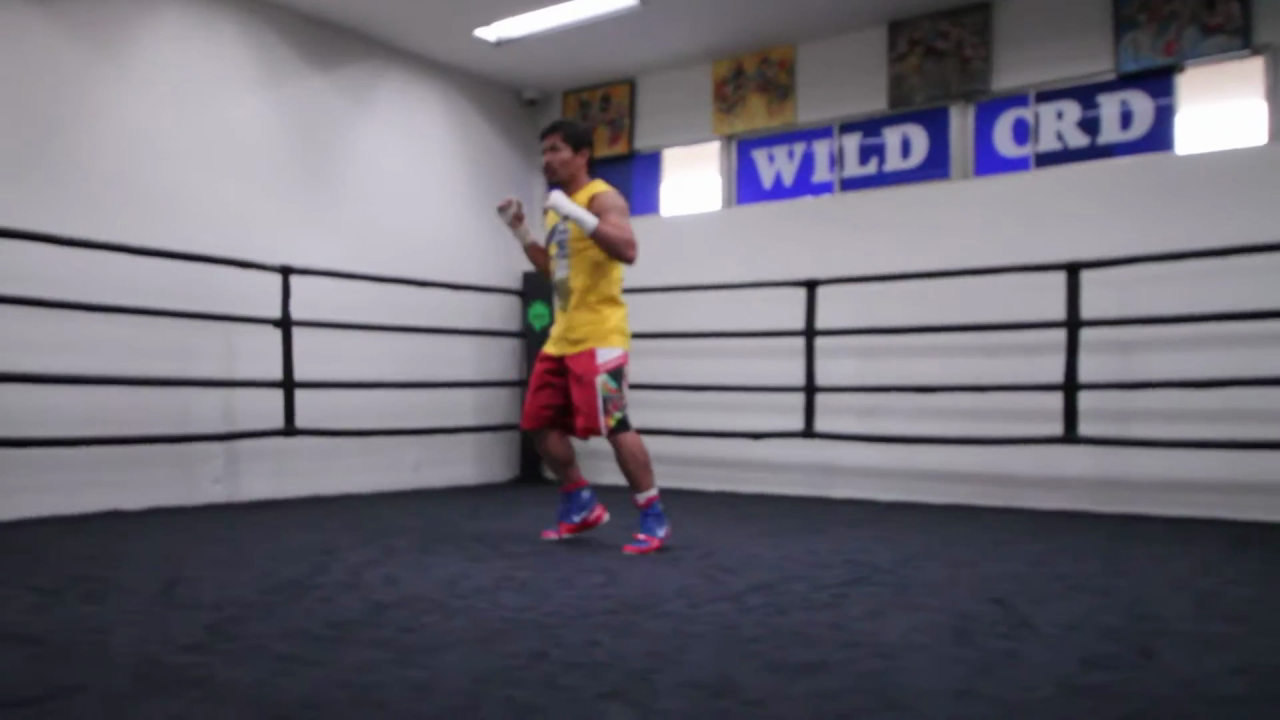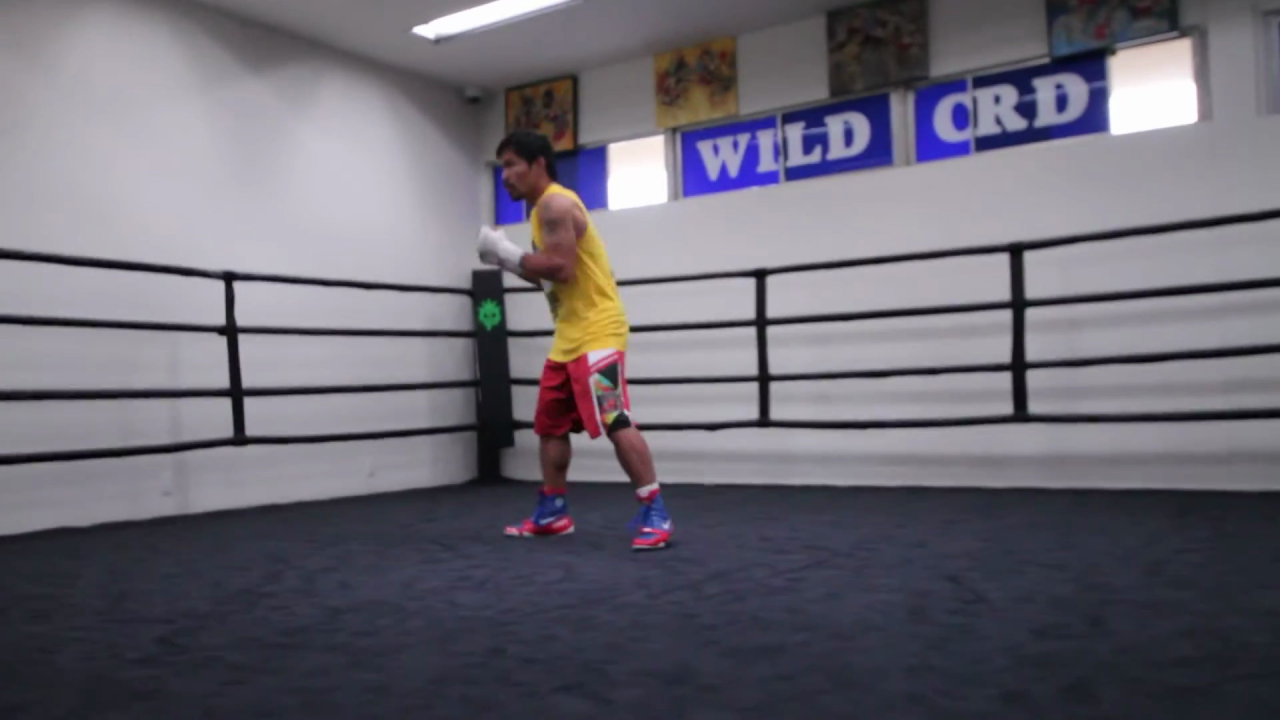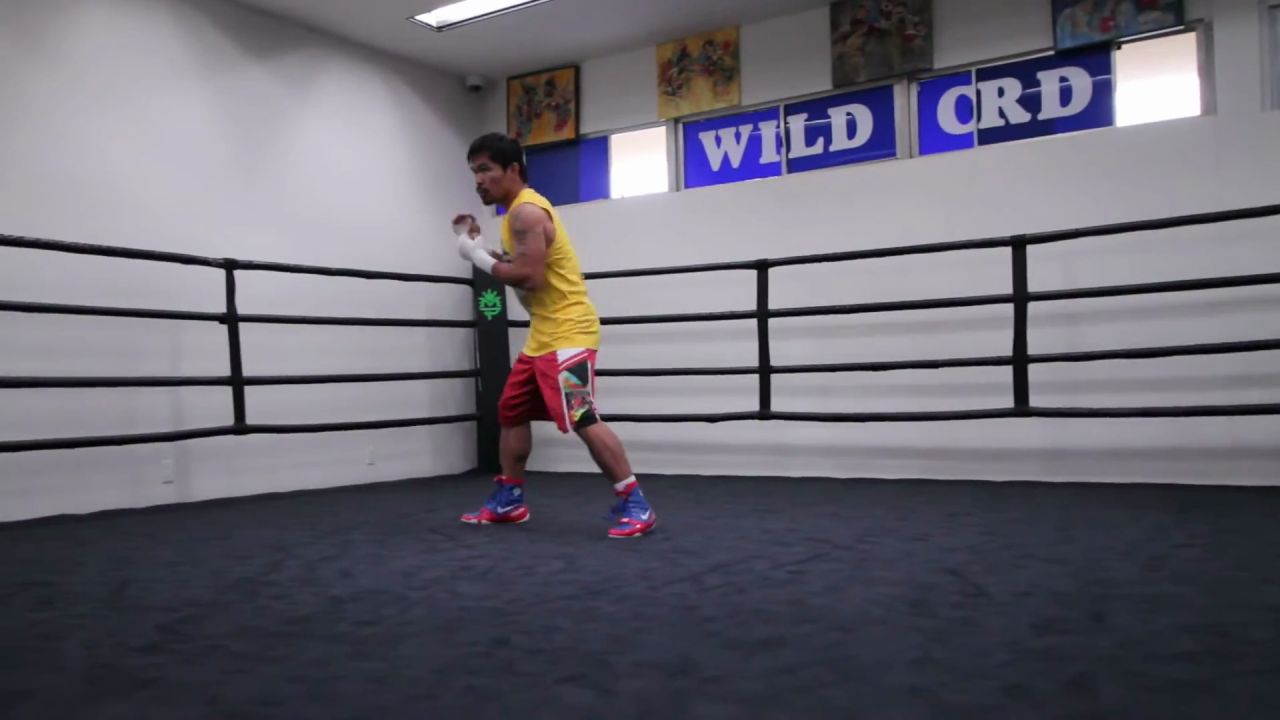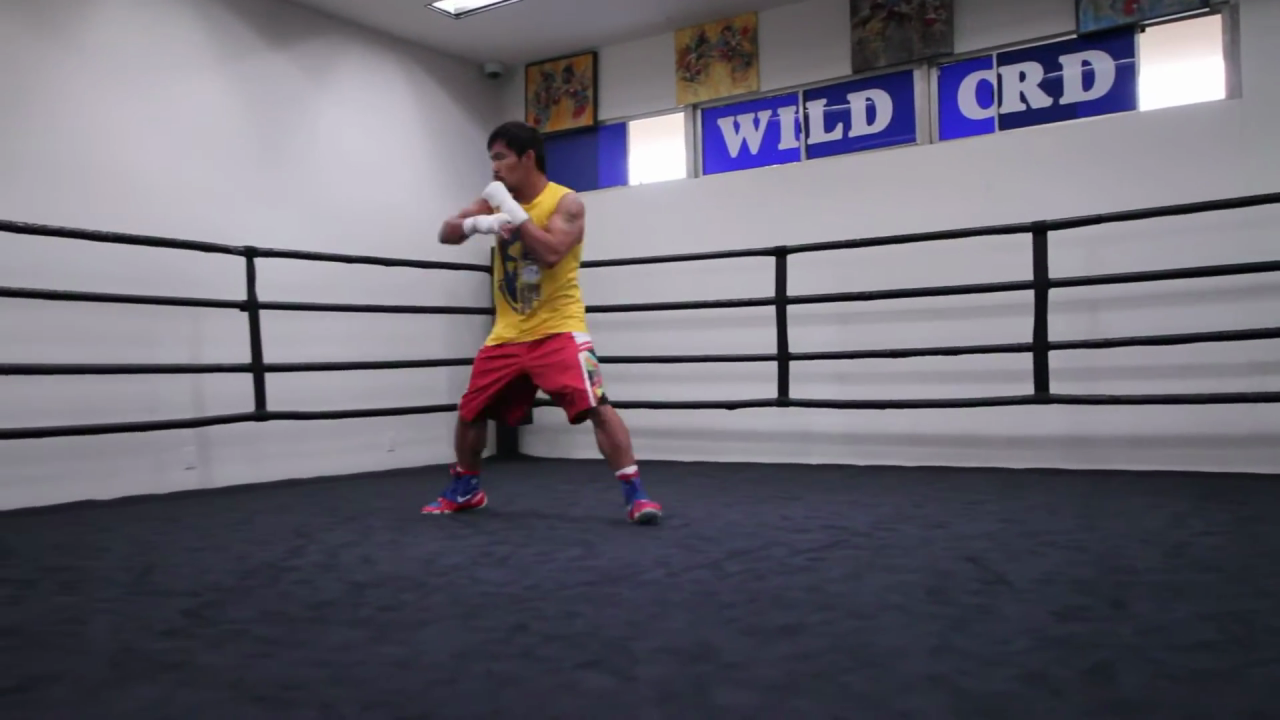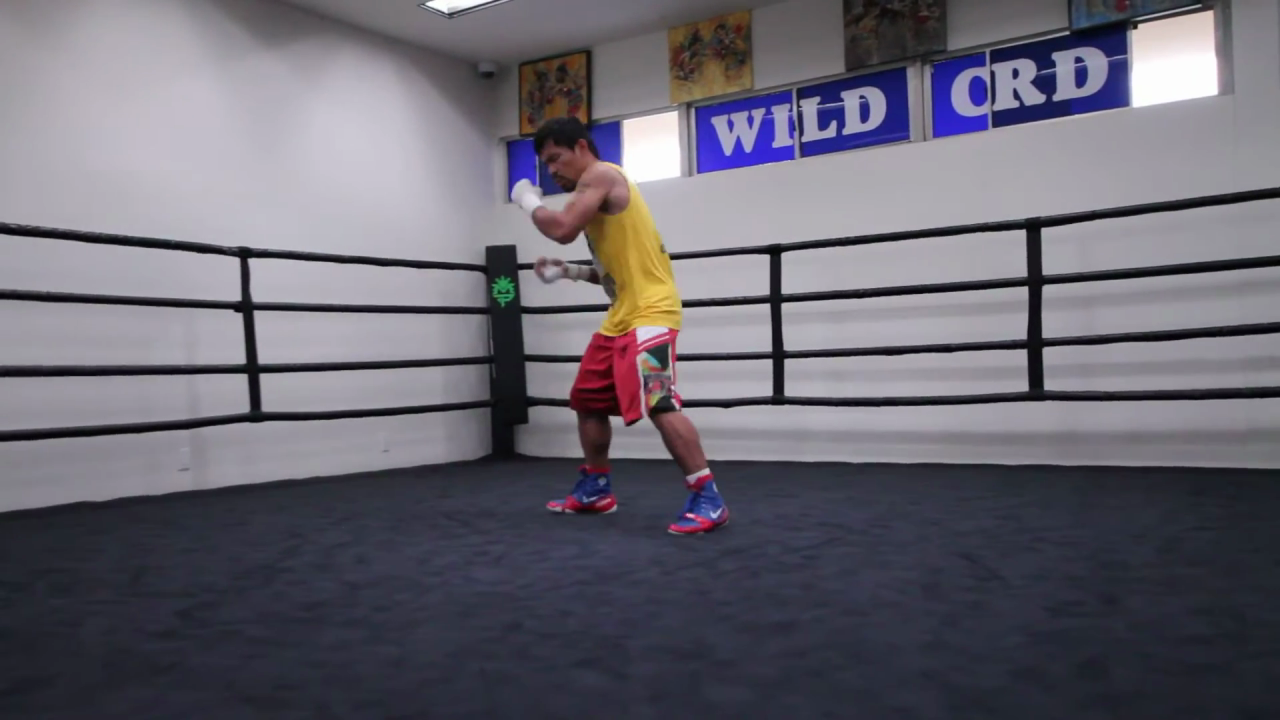
dt=1s
person 1, frame 1
left shoulder: (603, 198)
right shoulder: (556, 208)
left elbow: (627, 252)
left wrist: (578, 216)
right wrist: (521, 232)
left hip: (601, 335)
right hip: (564, 337)
left knee: (616, 428)
right knee: (541, 423)
left ankle: (654, 521)
right ankle: (580, 506)
person 1, frame 2
left shoulder: (557, 205)
right shoulder: (542, 209)
left elbow: (556, 267)
right elbow: (540, 275)
left wrist: (503, 247)
right wrist: (504, 257)
left hip: (597, 333)
right hip: (569, 338)
left knee: (614, 422)
right knee: (549, 424)
left ankle: (656, 513)
right ankle: (551, 512)
person 1, frame 3
left shoulder: (529, 211)
right shoulder: (517, 214)
left elbow: (529, 277)
right elbow: (513, 272)
left wrist: (479, 257)
right wrist: (475, 242)
left hip: (569, 332)
right hip: (542, 337)
left knee: (582, 419)
right knee: (511, 412)
left ankle: (636, 505)
right ankle: (509, 499)
person 1, frame 4
left shoulder: (566, 201)
right shoulder: (495, 198)
left elbow: (555, 249)
right elbow: (447, 234)
left wrist: (511, 211)
right wrist: (475, 223)
left hip: (559, 327)
right hip: (509, 333)
left knee: (592, 404)
right knee: (470, 413)
left ankle: (635, 492)
right ankle: (463, 489)
person 1, frame 5
left shoulder: (601, 176)
right shoulder: (588, 192)
left elbow: (563, 226)
left wrist: (529, 203)
right wrist: (567, 271)
left hip: (649, 314)
right hip: (619, 319)
left knee: (659, 407)
right knee: (586, 400)
left ankle: (707, 501)
right ankle: (595, 489)
